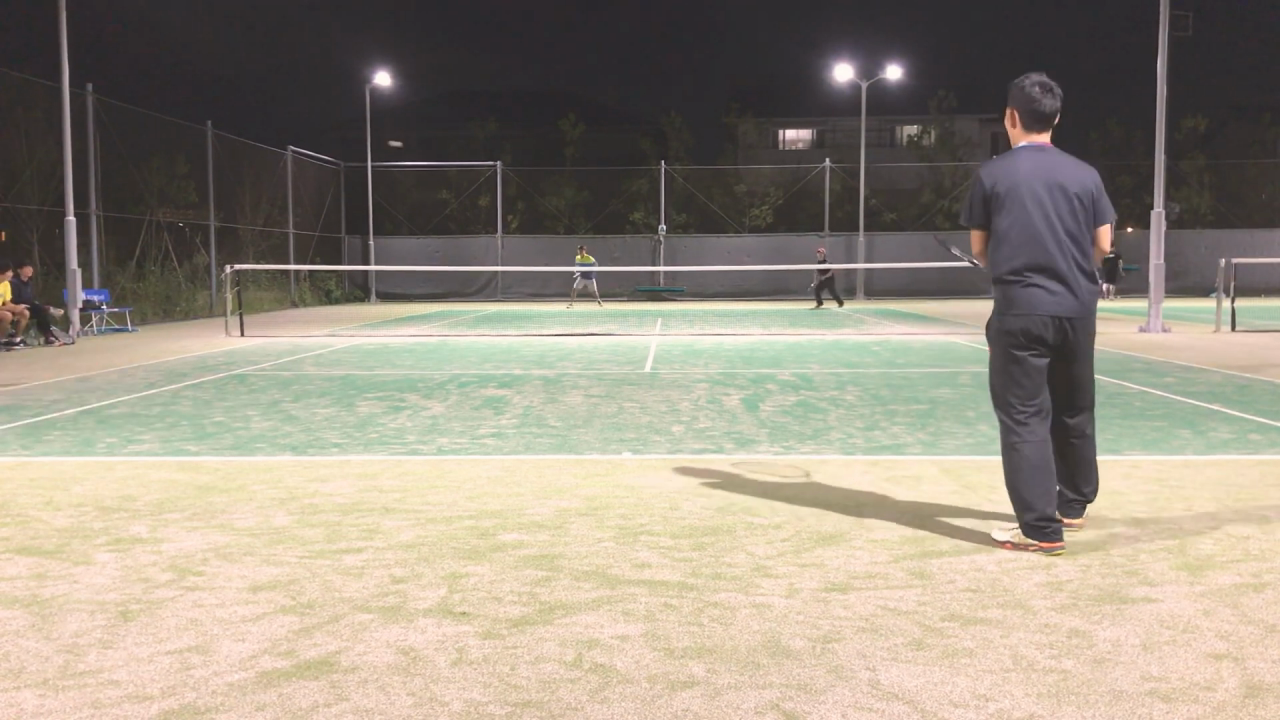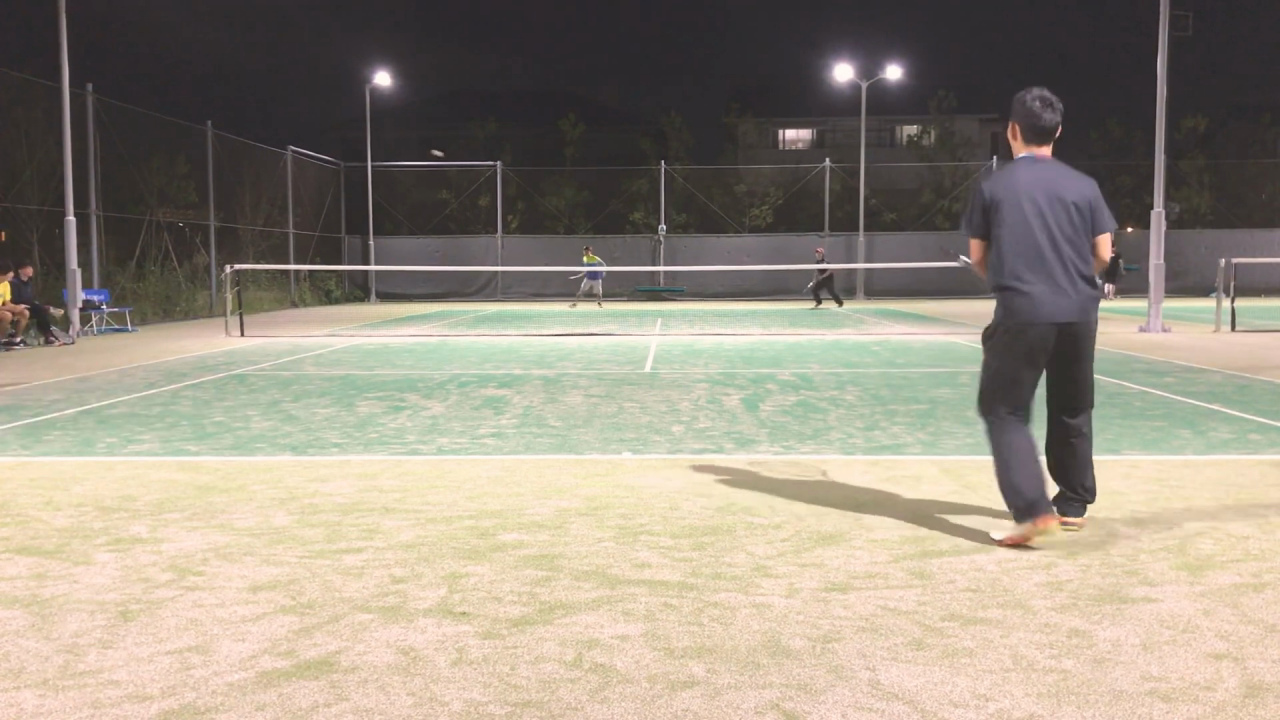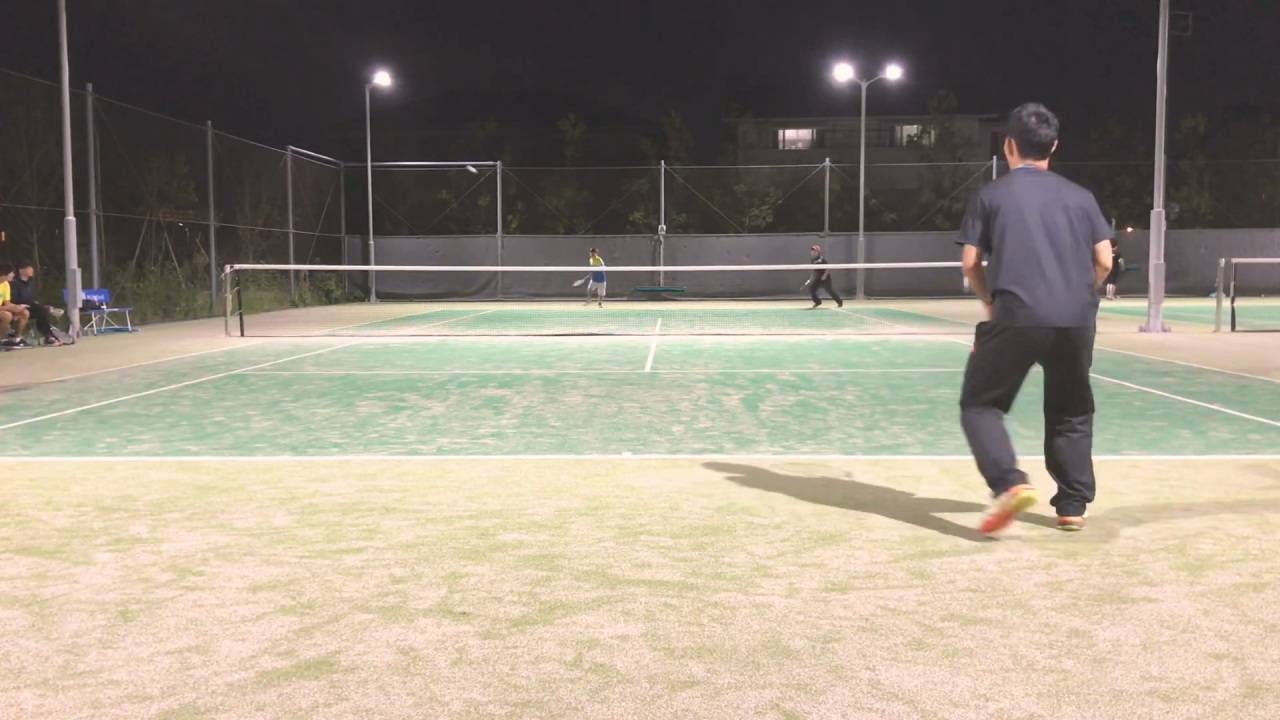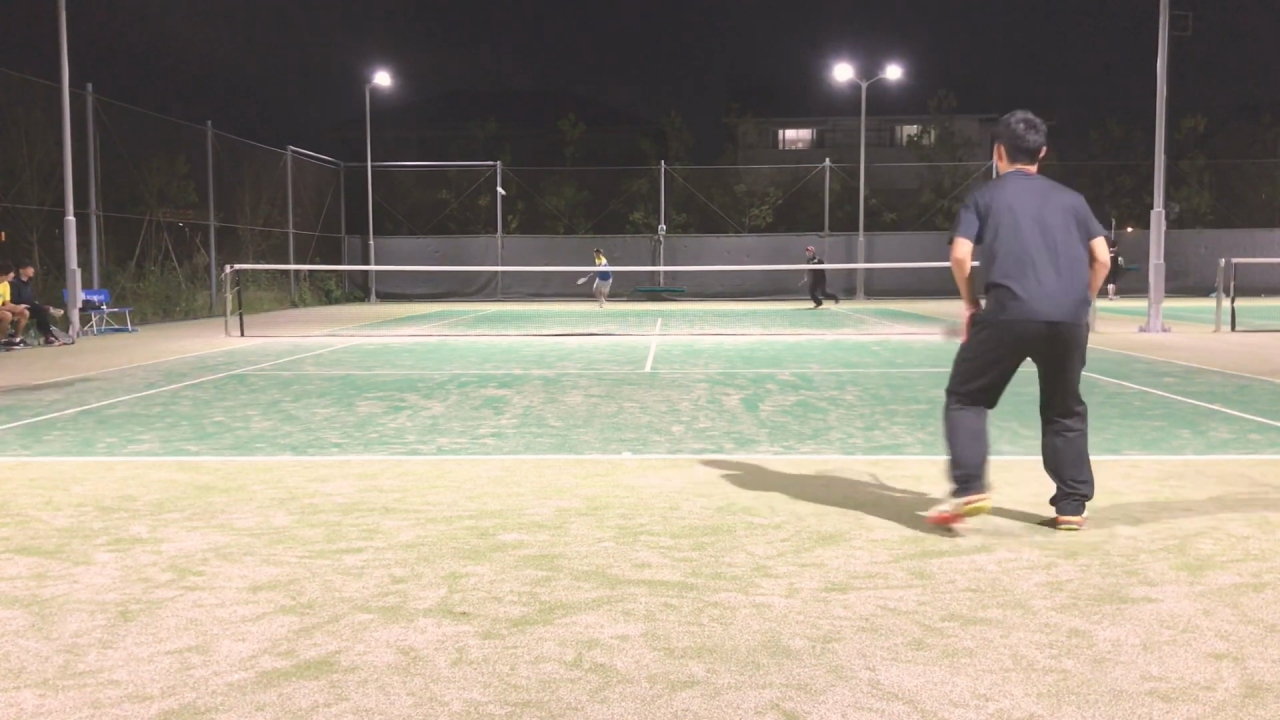
dt=0.1s
person 1, frame 1
left shoulder: (992, 175)
right shoulder: (1085, 175)
left elbow: (978, 247)
right elbow: (1103, 245)
left hip: (1020, 312)
right hip: (1076, 310)
left knee: (1023, 421)
right knee: (1074, 413)
left ankle: (1042, 528)
right ankle: (1074, 506)
person 1, frame 2
left shoulder: (993, 186)
right shoulder: (1084, 186)
left elbow: (978, 257)
right elbow: (1103, 254)
left hip: (1021, 316)
right hip: (1078, 315)
left knee: (1005, 416)
right knee: (1073, 414)
left ankle: (1034, 511)
right ankle: (1073, 505)
person 1, frame 3
left shoulder: (991, 196)
right shoulder: (1081, 197)
left elbow: (971, 264)
right elbow: (1104, 262)
left wrist: (989, 301)
left hip: (1018, 318)
right hip: (1076, 319)
left knee: (979, 405)
right knee: (1071, 413)
left ankle: (1010, 482)
right ankle: (1074, 505)
person 1, frame 4
left shoulder: (984, 197)
right shoulder: (1071, 198)
left elbow: (960, 256)
right elbow: (1101, 259)
left wrist: (971, 304)
left hip: (1009, 312)
right hip: (1070, 316)
left knee: (964, 399)
right knee: (1065, 412)
left ankle: (969, 489)
right ankle: (1071, 505)
